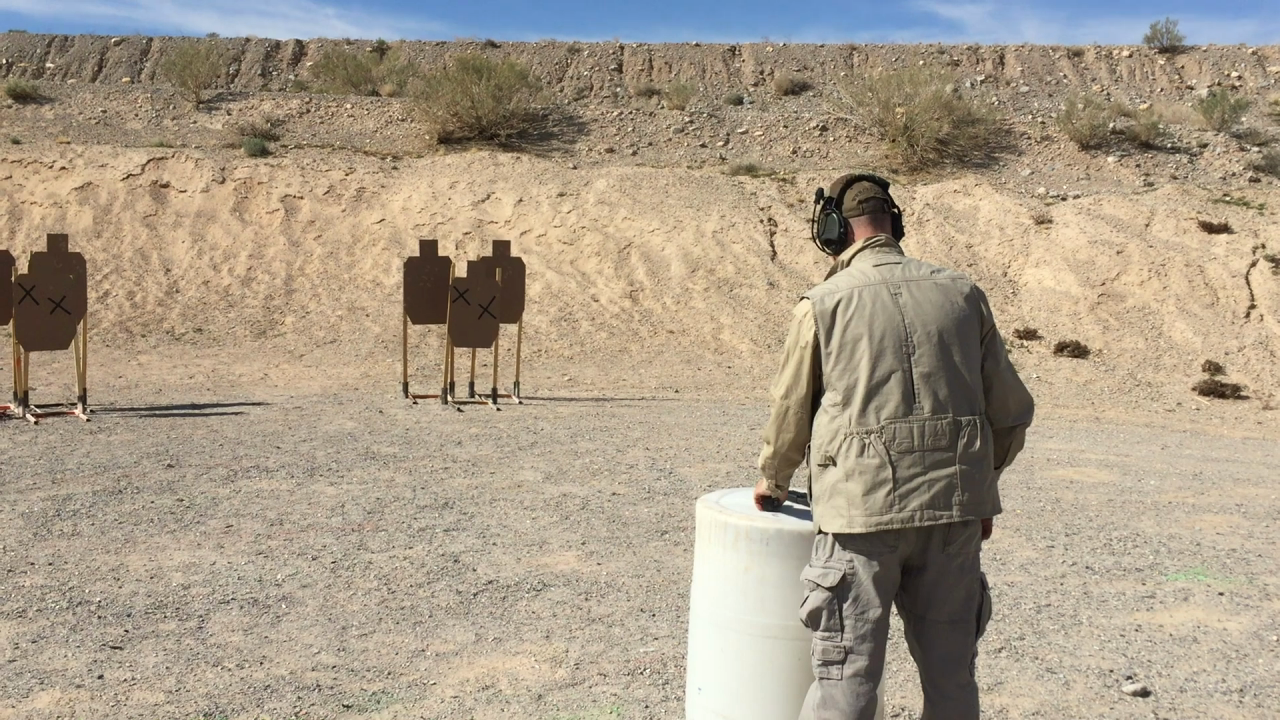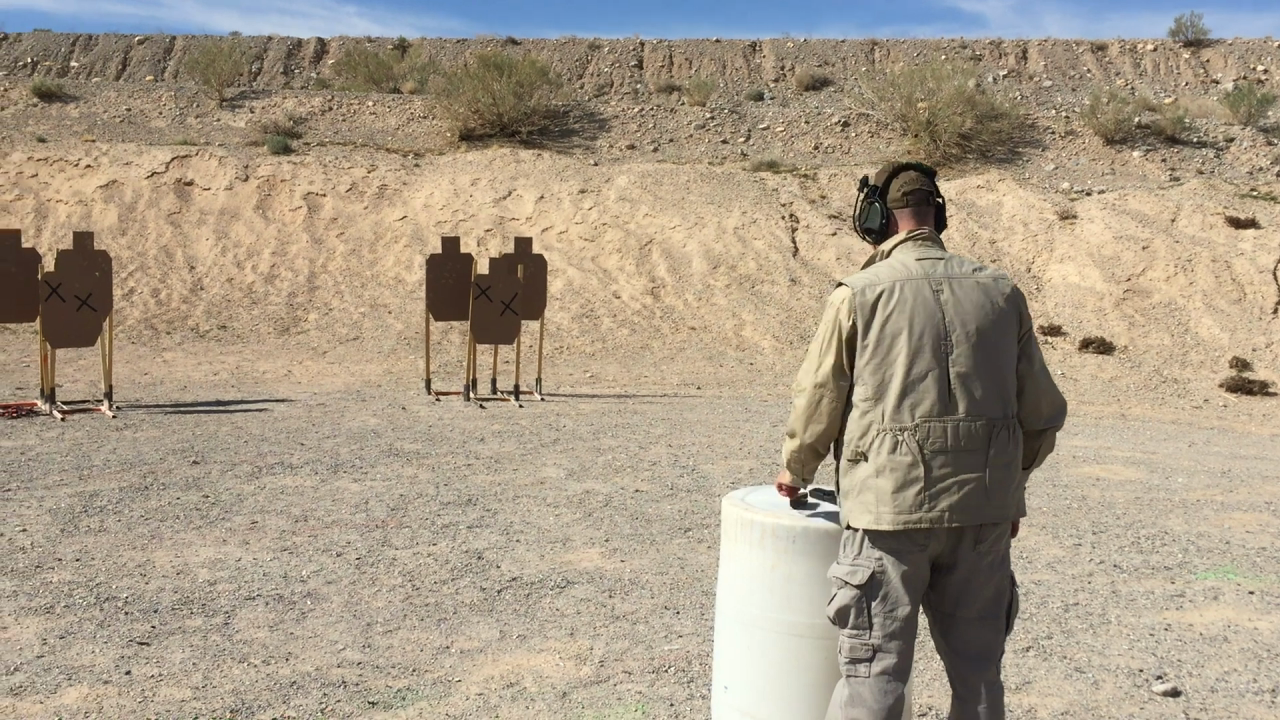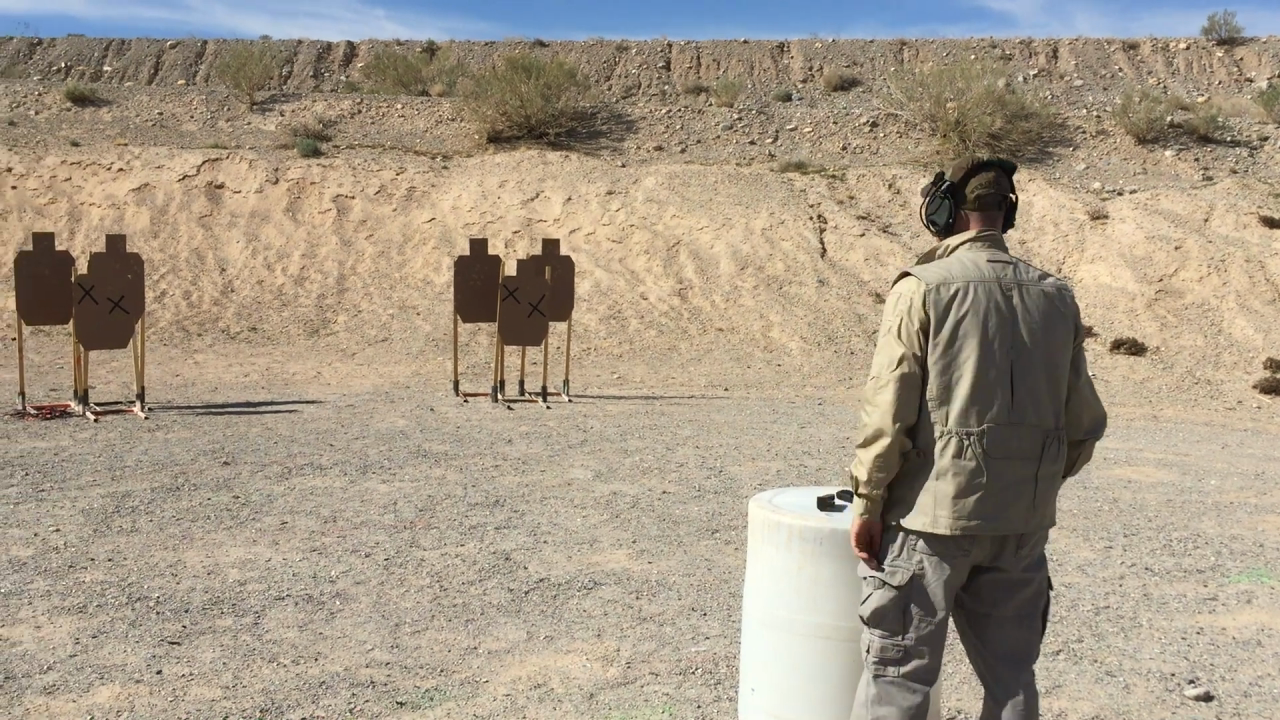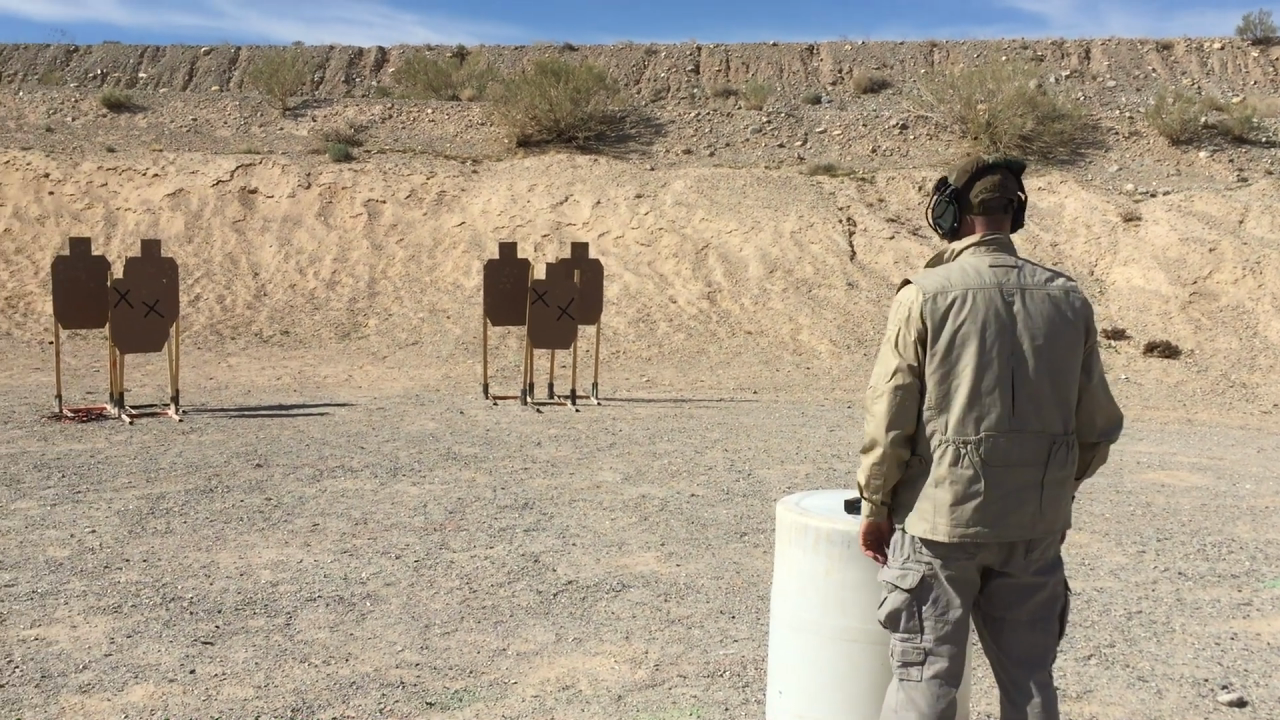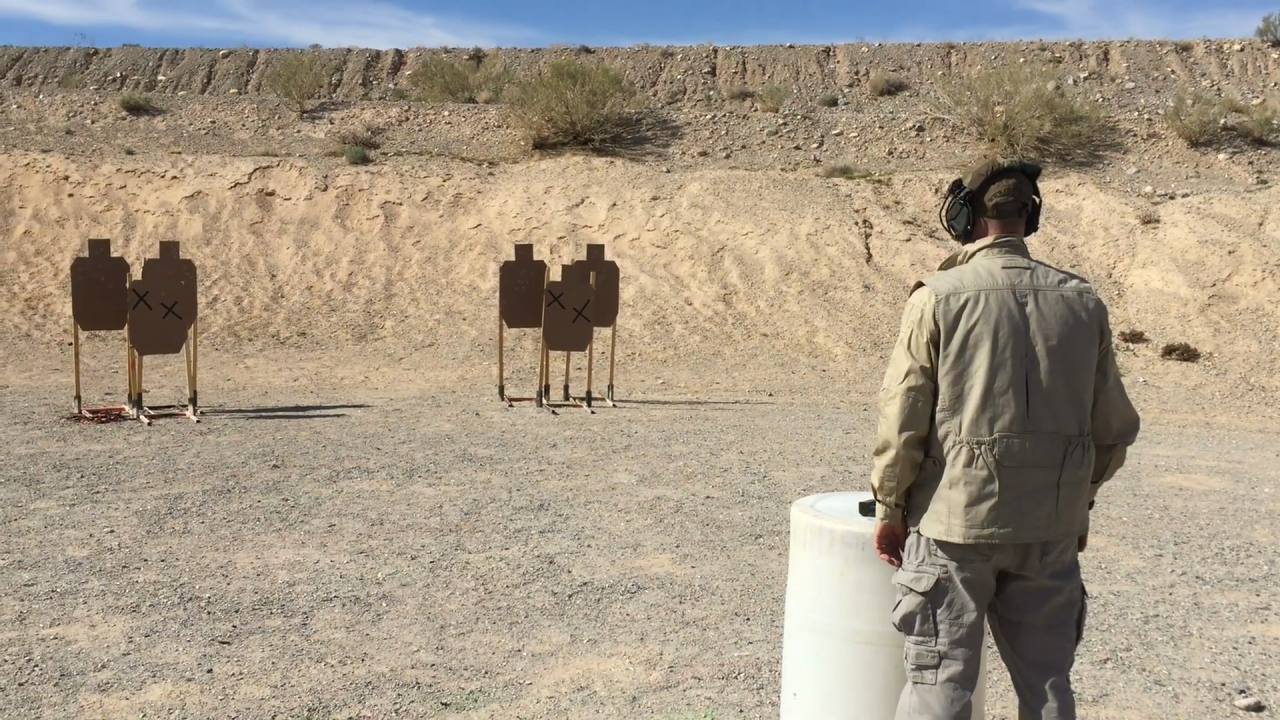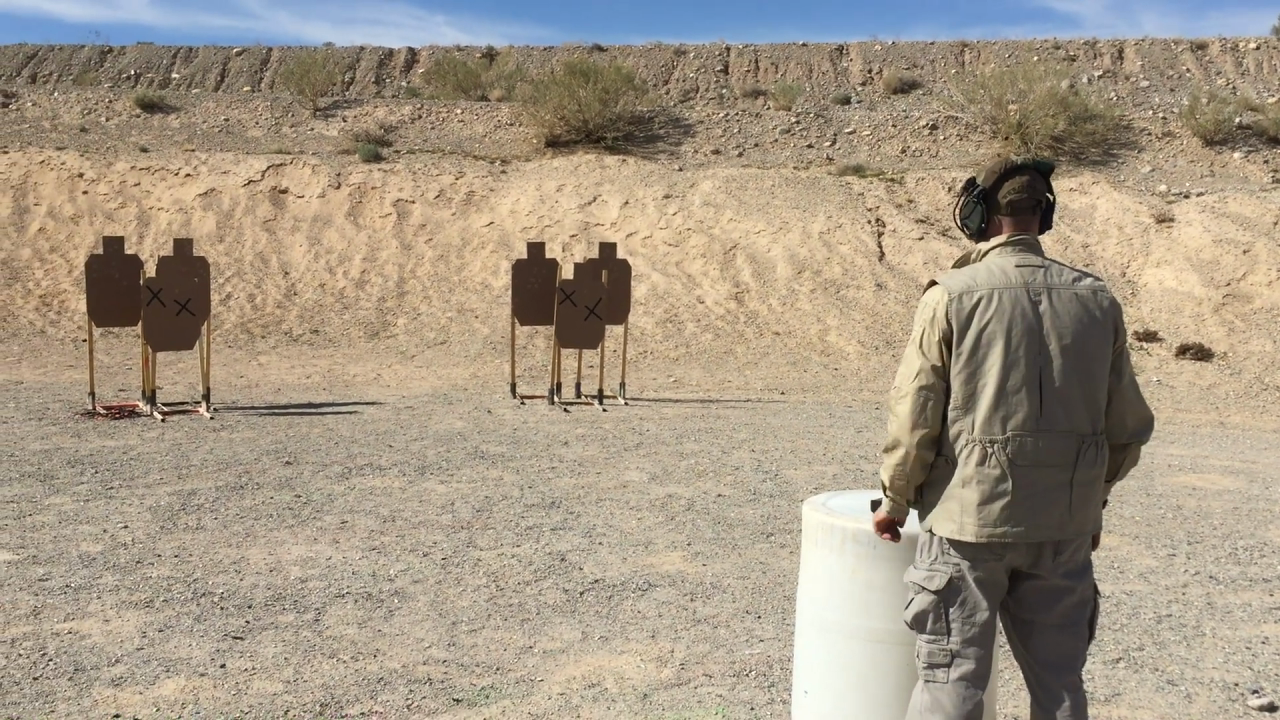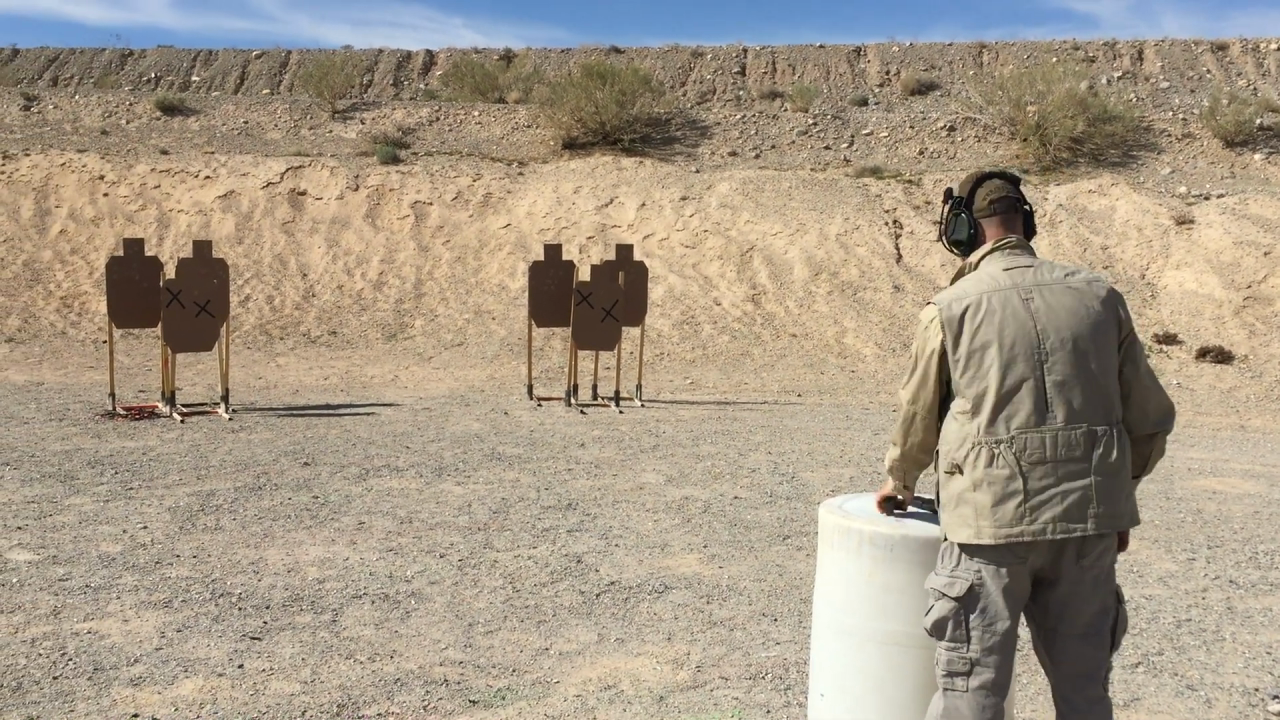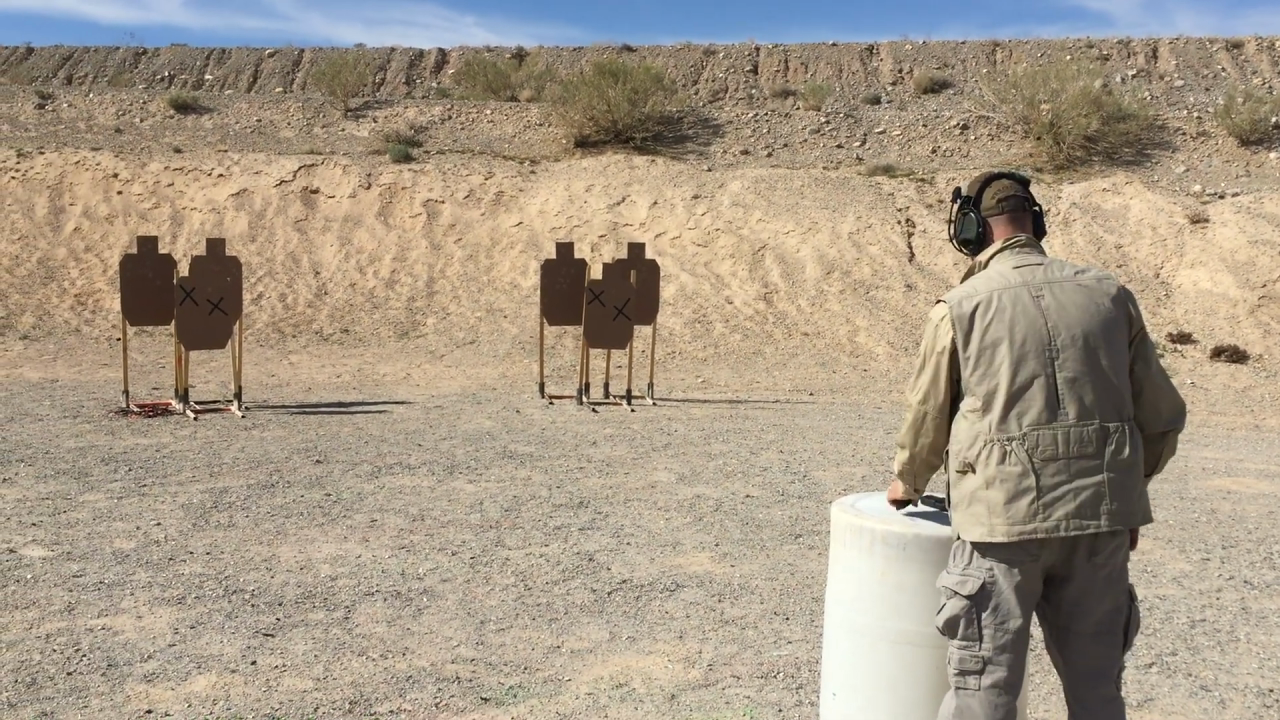
dt=0.5s
person 1, frame 1
left shoulder: (822, 305)
right shoulder: (961, 293)
left elbow: (790, 411)
right elbow: (1010, 409)
left wrist: (771, 483)
right wrist: (980, 486)
left hip: (862, 511)
right hip: (954, 509)
left knee: (845, 672)
right knee: (949, 670)
person 1, frame 2
left shoulder: (858, 295)
right shoulder: (1000, 291)
left elbow: (816, 404)
right elbow: (1041, 411)
left wrist: (795, 469)
right wrist: (1009, 486)
left hip: (891, 507)
right hip: (982, 510)
left knee: (872, 669)
right knee: (977, 669)
person 1, frame 3
left shoulder: (923, 288)
right shoulder: (1055, 297)
left elbow: (888, 409)
right elbow: (1081, 422)
left wrist: (866, 500)
left hip: (932, 513)
right hip: (1019, 519)
left knee: (897, 672)
right knee: (1009, 673)
person 1, frame 4
left shoulder: (926, 295)
right shoulder: (1067, 300)
left elbow: (888, 418)
right elbow: (1096, 424)
left wrist: (874, 505)
left hip: (942, 517)
right hip: (1033, 523)
person 1, frame 5
left shoulder: (939, 298)
right shoulder: (1082, 302)
left elbow: (902, 418)
right elbow: (1112, 426)
left wrist: (889, 508)
right wrist: (1080, 501)
left hip: (957, 519)
right hip: (1050, 525)
person 1, frame 6
left shoulder: (953, 296)
right shoulder: (1096, 300)
left elbow: (915, 414)
right elbow: (1127, 424)
left wrist: (893, 500)
right wrist: (1089, 500)
left hip: (970, 516)
right hip: (1062, 522)
person 1, frame 7
left shoulder: (950, 309)
right shoulder: (1098, 296)
left elbow: (917, 417)
right elbow: (1149, 418)
left wrist: (899, 483)
right wrist: (1113, 494)
left hip: (990, 521)
right hip: (1088, 518)
person 1, frame 8
left shoulder: (960, 307)
right shoulder: (1110, 295)
left elbow: (927, 417)
right elbow: (1161, 415)
left wrist: (907, 483)
right wrist: (1124, 493)
left hip: (1003, 517)
right hip: (1100, 517)
